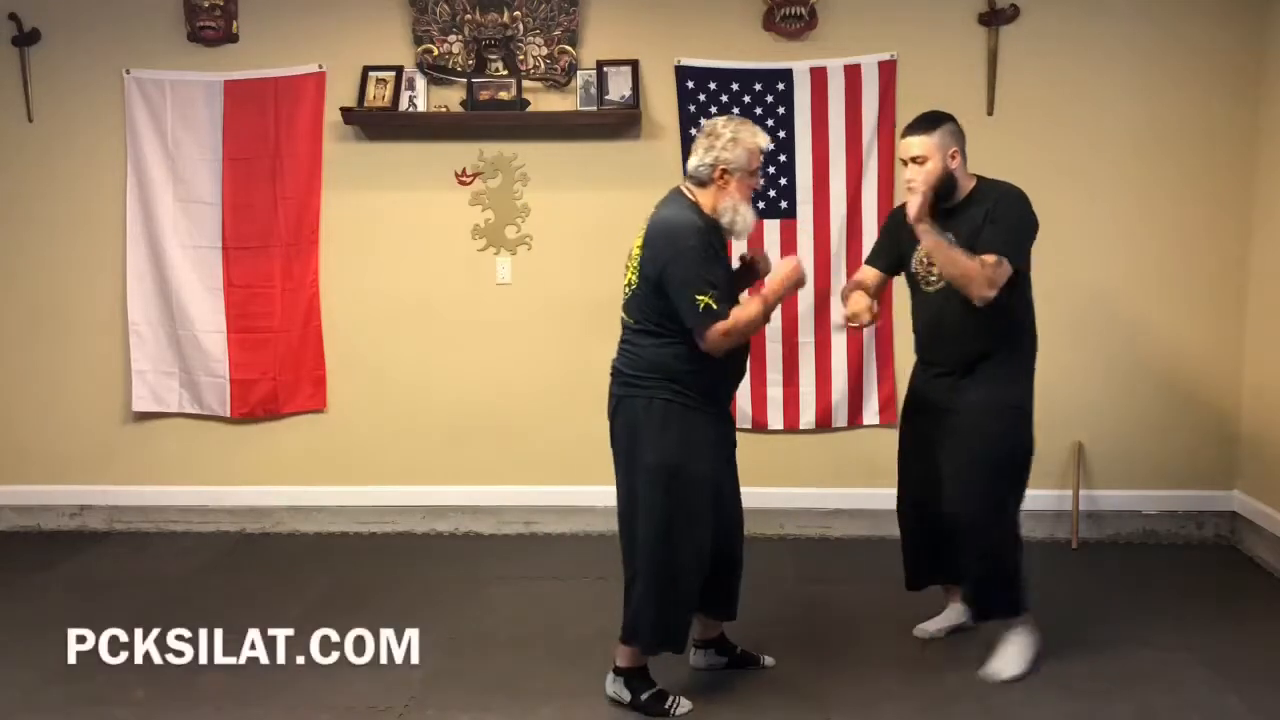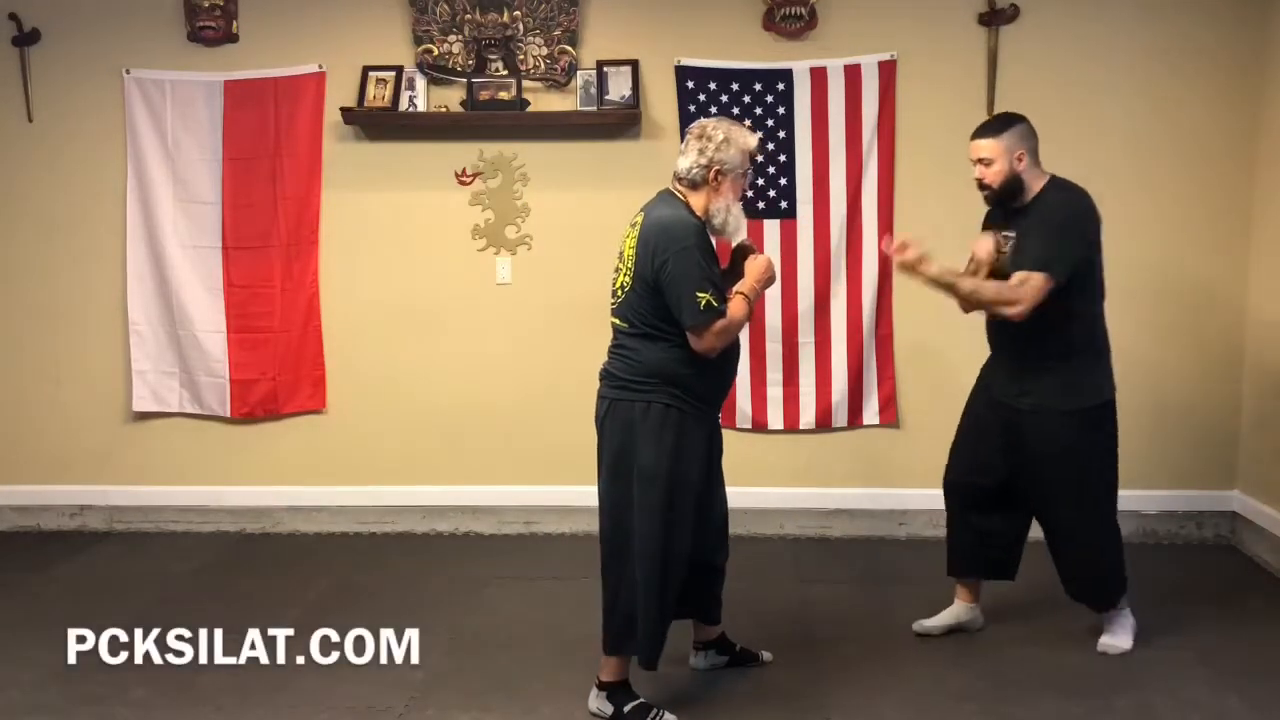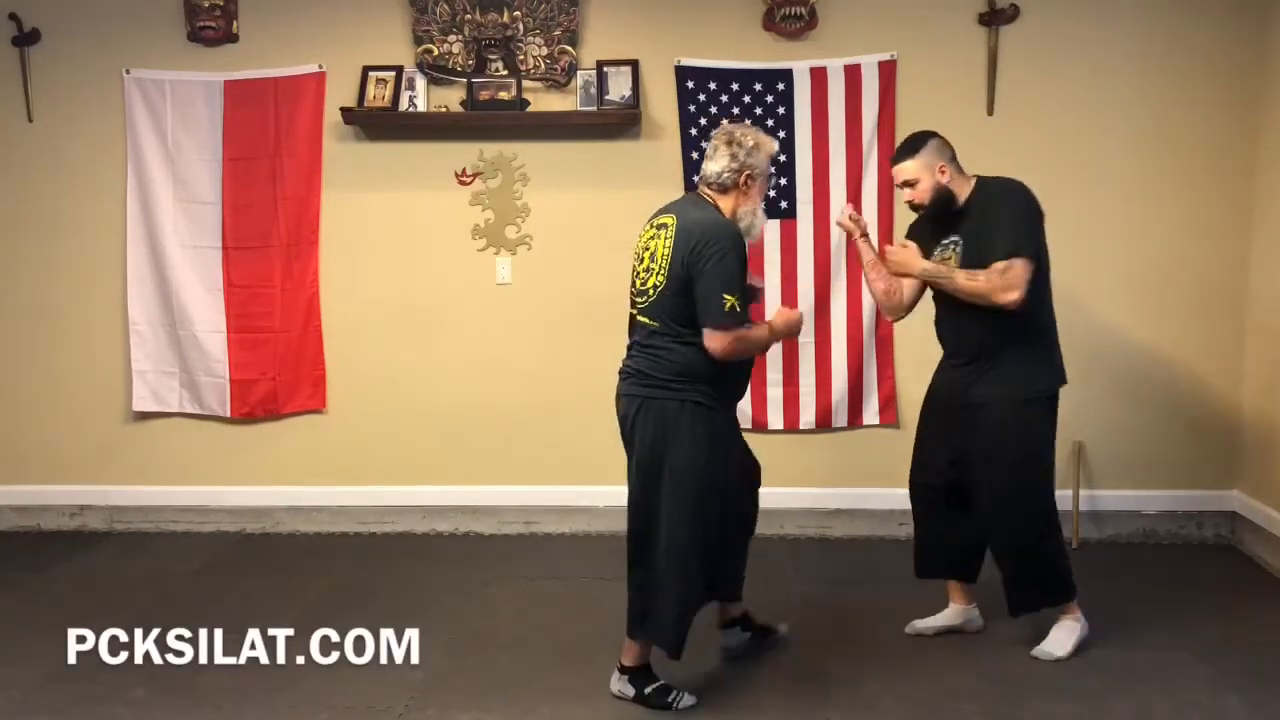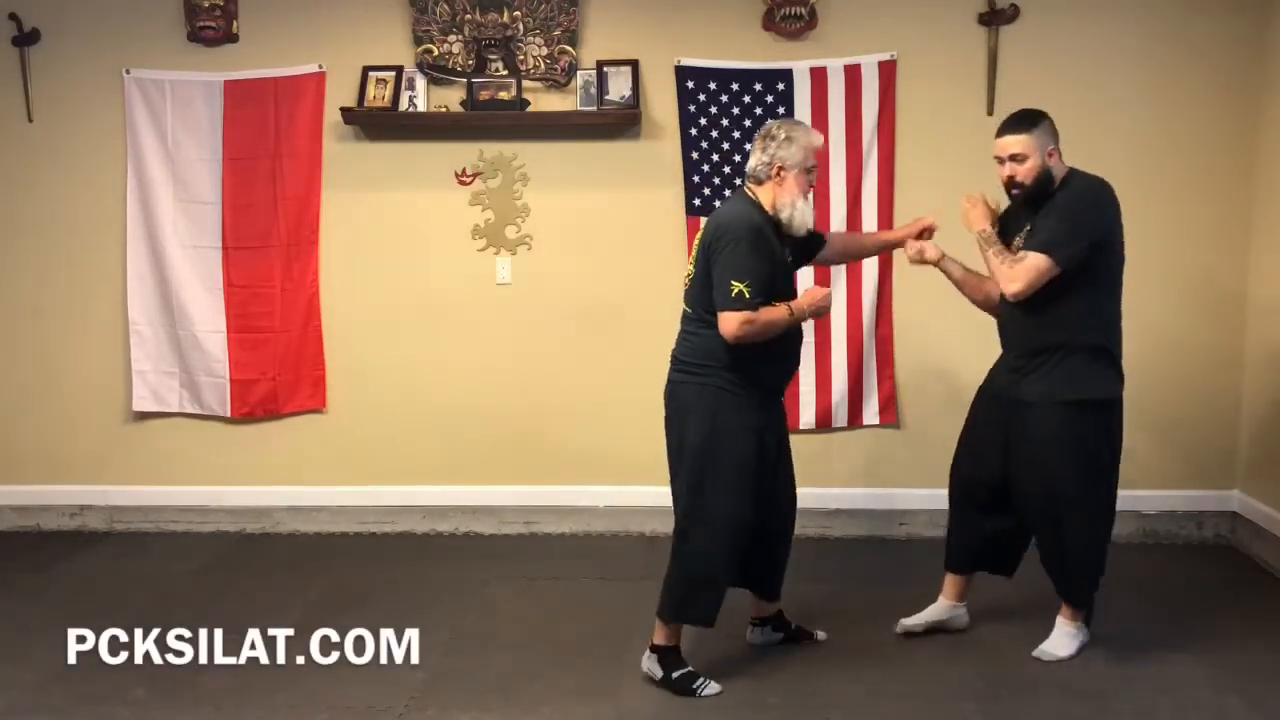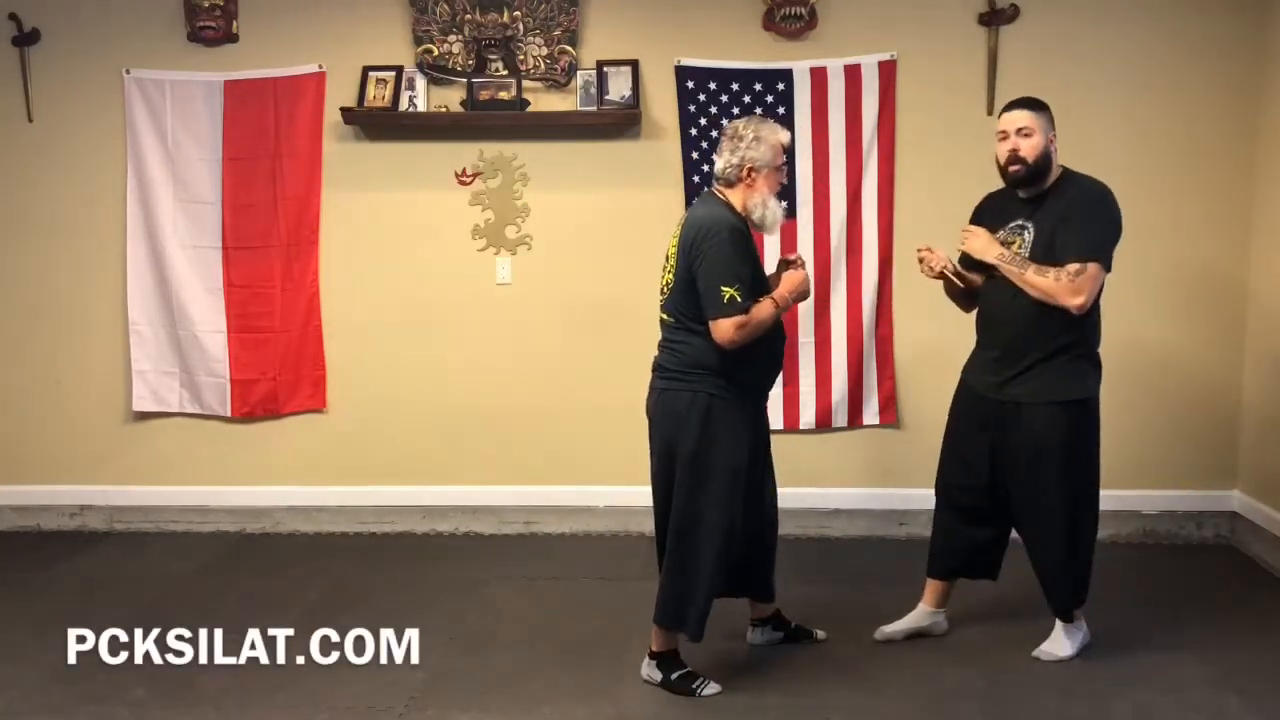
dt=1s
person 1, frame 1
left shoulder: (692, 218)
right shoulder: (681, 230)
right elbow: (716, 335)
left wrist: (745, 276)
right wrist: (776, 289)
left hip: (693, 404)
right hip: (660, 407)
left knee: (717, 524)
right knee: (667, 533)
left ankle: (709, 641)
right ankle: (628, 669)
person 1, frame 2
left shoulder: (669, 214)
right shoulder: (679, 231)
right elbow: (709, 336)
left wrist: (730, 276)
right wrist: (750, 287)
left hip: (674, 407)
right hip: (651, 411)
left knee: (702, 525)
right knee: (645, 540)
left ankle: (709, 642)
person 1, frame 3
left shoulder: (671, 216)
right shoulder: (718, 236)
right elbow: (721, 343)
left wrist: (737, 293)
right wrist: (776, 330)
left hip: (661, 395)
right hip: (677, 406)
left knee: (738, 487)
right knee: (670, 532)
left ankle: (735, 620)
right ankle: (632, 667)
person 1, frame 4
left shoulder: (772, 224)
right shoulder: (739, 227)
left elbow: (831, 246)
right elbow: (737, 325)
left wrist: (903, 235)
right wrist: (803, 307)
left hip: (752, 395)
right hip: (712, 395)
left knee: (773, 505)
right knee: (710, 519)
left ankle: (766, 618)
right ankle: (662, 648)
person 1, frame 5
left shoulder: (719, 216)
right shoulder: (719, 229)
right elbow: (729, 330)
left wrist: (771, 282)
right wrist: (784, 296)
left hip: (725, 397)
right hip: (701, 401)
left knee: (753, 509)
right knee: (698, 523)
left ankle: (765, 619)
right ankle: (661, 654)
person 2, frame 1
left shoulder: (1005, 205)
right shoulder: (905, 217)
left elbow: (982, 287)
right elbow: (866, 280)
left wrist: (928, 230)
right wrist: (858, 299)
left hip: (993, 389)
right hip: (929, 384)
left knee: (979, 511)
right knee: (922, 504)
left ankle: (1016, 625)
right ankle: (960, 600)
person 2, frame 2
left shoulder: (1068, 208)
right shoulder: (999, 212)
left elbow: (1017, 301)
right elbow: (973, 298)
left wrist: (929, 271)
right wrist: (980, 269)
left hip: (1069, 395)
right hip: (1004, 382)
left knee: (1076, 509)
right knee: (969, 486)
left ankle: (1115, 610)
right ankle: (966, 604)
person 2, frame 3
left shoulder: (1006, 201)
right shoulder: (928, 225)
left elbow: (1009, 289)
right elbow: (893, 305)
left wrist: (926, 269)
right wrist: (862, 242)
left hip: (1015, 385)
right hip: (958, 379)
left knee: (1015, 506)
right knee: (935, 489)
left ankle: (1069, 613)
right ankle: (961, 606)
person 2, frame 4
left shoulder: (1087, 198)
right shoulder: (1018, 211)
left elbow: (1018, 282)
right elbow: (995, 298)
left wrist: (984, 231)
right wrist: (940, 260)
left hip: (1074, 388)
right hip: (1012, 378)
left knee: (1066, 507)
right knee: (975, 485)
left ankle: (1072, 618)
right ankle: (951, 602)
person 2, frame 5
left shoulder: (1088, 200)
right shoulder: (992, 207)
left elbow: (1077, 295)
left wrist: (998, 255)
right wrist: (949, 274)
left hip: (1055, 392)
right hip: (984, 382)
left knee: (1054, 511)
right knee: (959, 495)
left ankle: (1070, 621)
right ankle: (931, 609)
